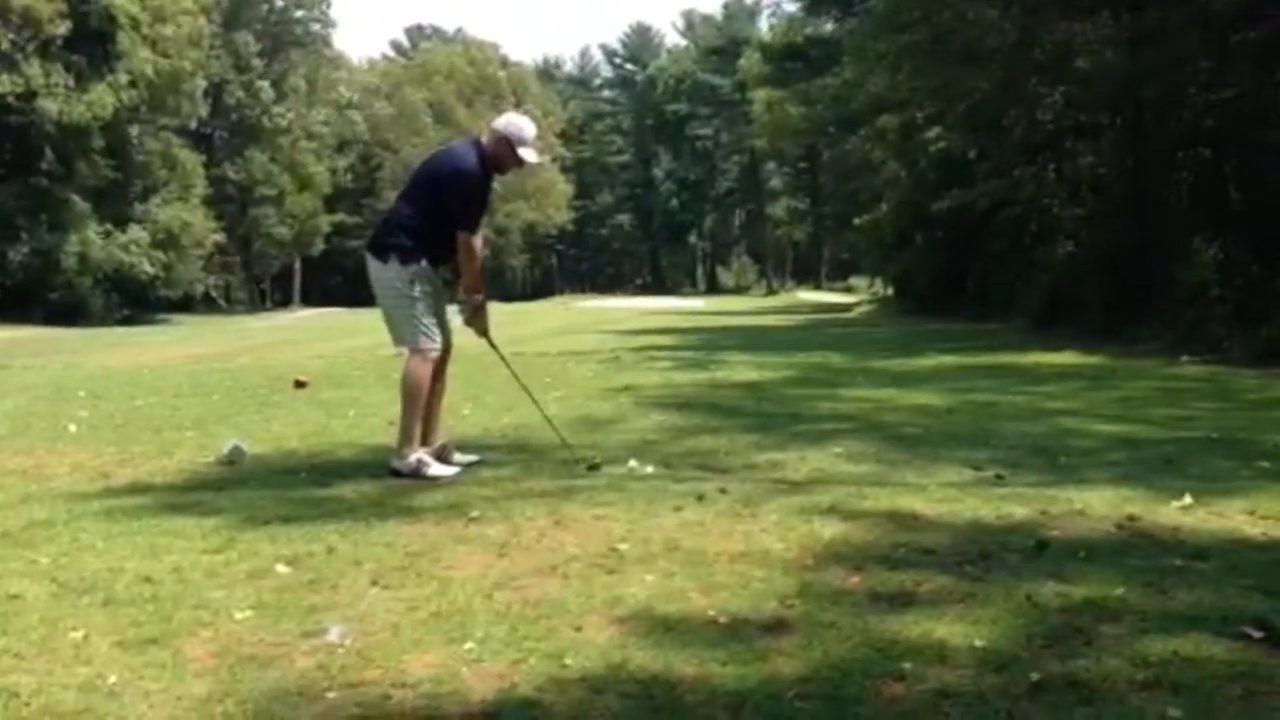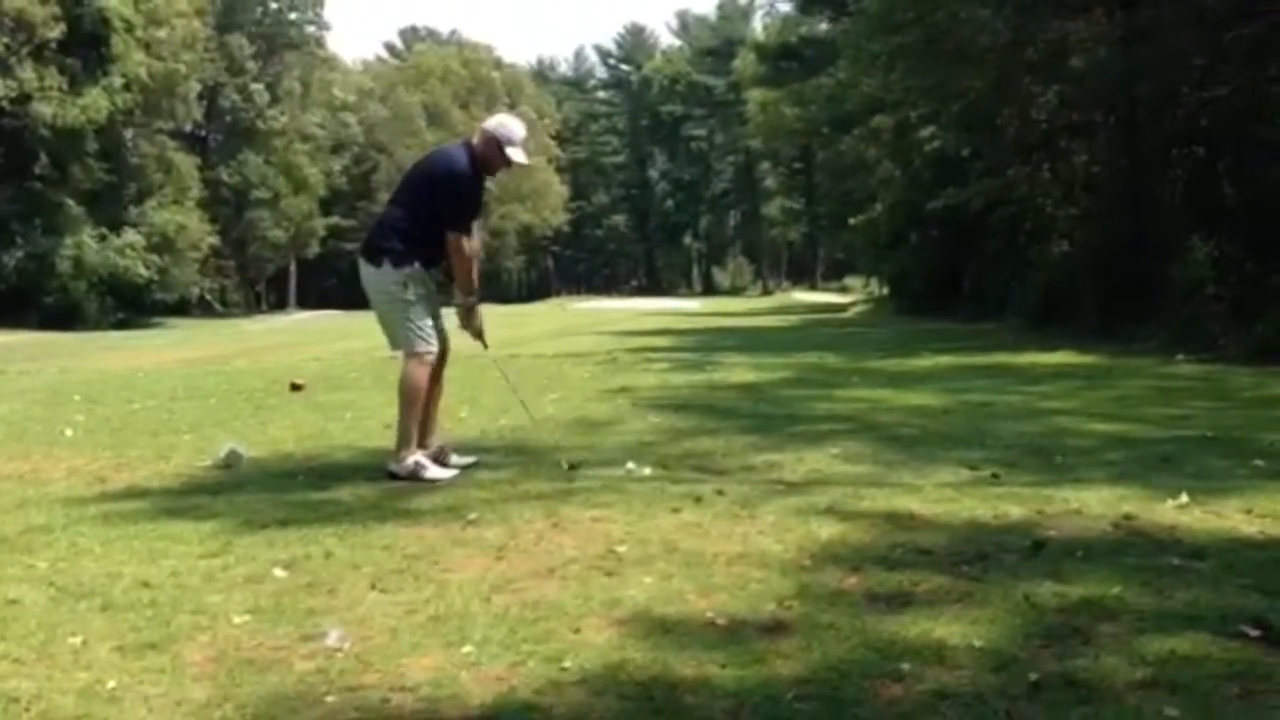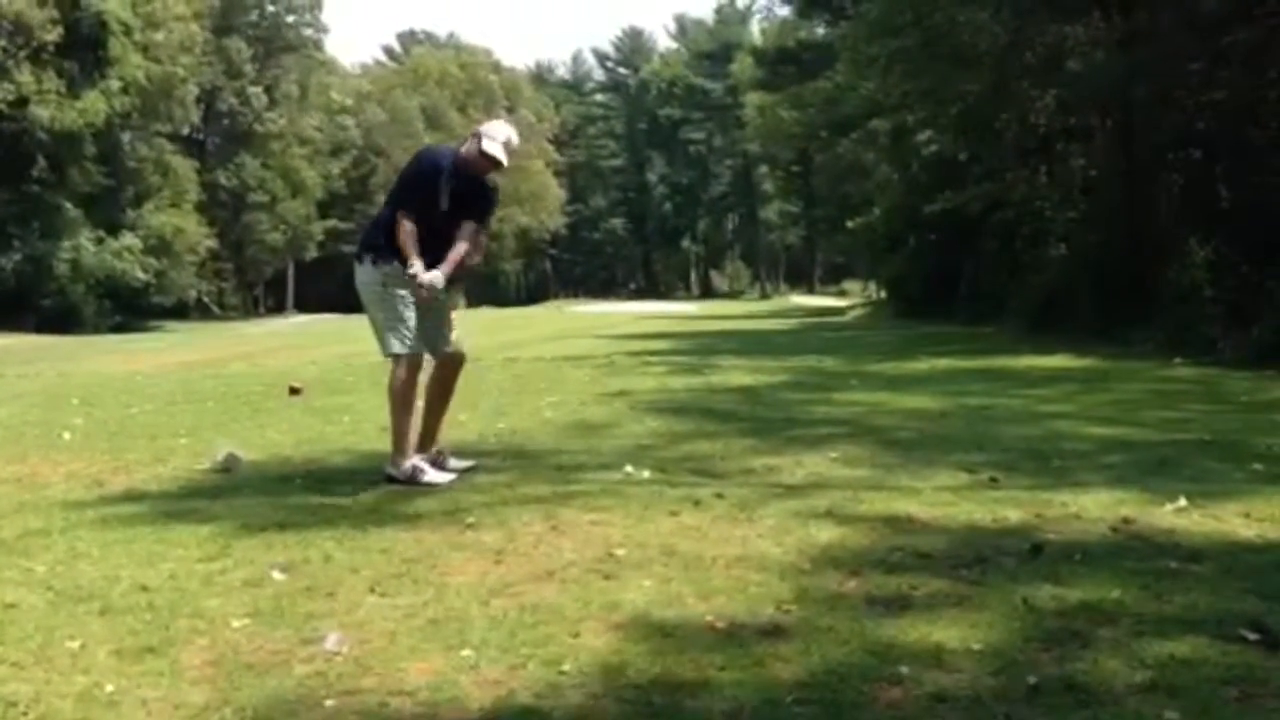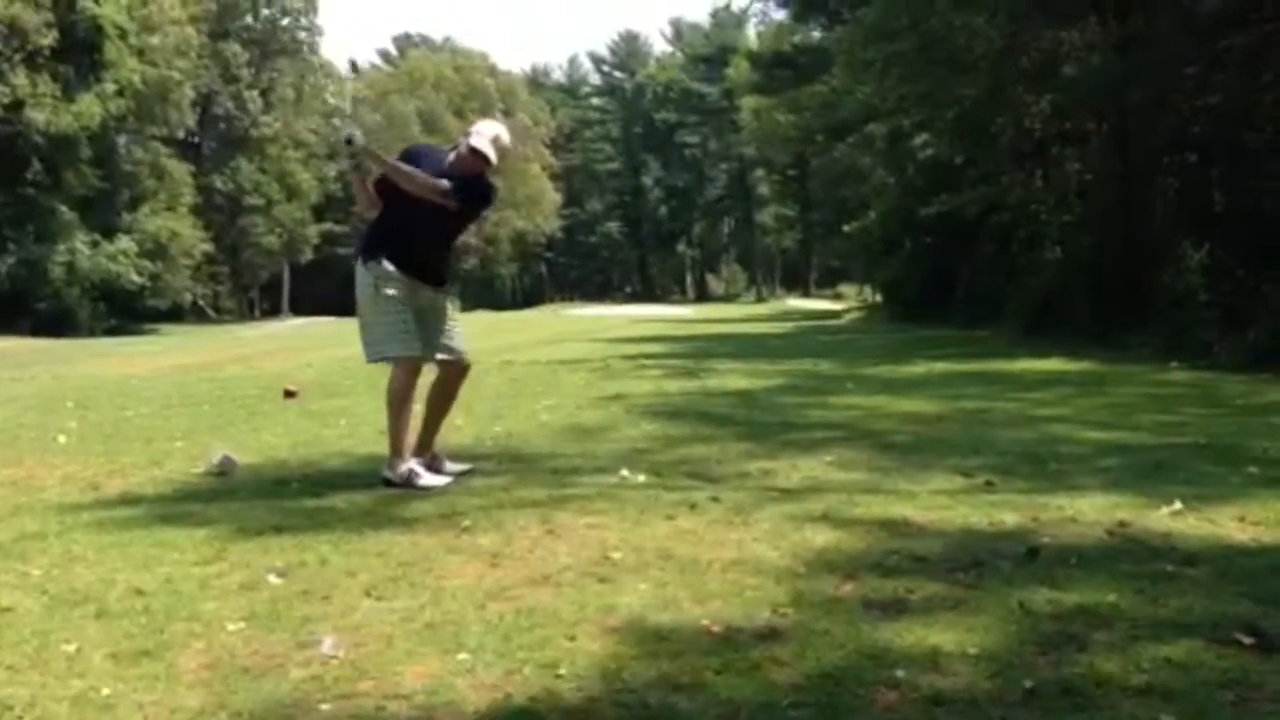
dt=0.3s
person 1, frame 1
left shoulder: (475, 166)
right shoulder: (464, 169)
left elbow: (472, 237)
right elbow: (466, 242)
left wrist: (469, 292)
right wrist: (476, 300)
left hip: (418, 262)
right hip: (399, 260)
left knee: (441, 349)
right knee: (425, 349)
left ankle: (431, 445)
right ankle: (407, 454)
person 1, frame 2
left shoulder: (469, 170)
right shoulder: (455, 169)
left elbow: (470, 238)
right elbow: (455, 242)
left wrist: (466, 294)
right wrist: (470, 301)
left hip: (412, 265)
right hip: (392, 264)
left knee: (438, 351)
right knee: (422, 352)
left ankle: (428, 447)
right ankle: (404, 457)
person 1, frame 3
left shoulder: (484, 193)
right shoulder: (432, 162)
left elbow: (469, 237)
right elbow: (404, 221)
left wrist: (442, 273)
right wrist: (416, 266)
left hip: (429, 275)
right hip: (385, 267)
left knee: (450, 356)
right knee: (409, 357)
left ankle: (427, 449)
right ankle: (402, 460)
person 1, frame 4
left shoulder: (481, 190)
right shoulder: (419, 155)
left elbow: (431, 190)
right elbow: (371, 208)
left wrist: (374, 157)
right wrist: (359, 166)
left hip: (431, 283)
right hip: (383, 270)
left knee: (456, 363)
right knee: (408, 361)
left ankle: (424, 453)
right ankle: (398, 464)
